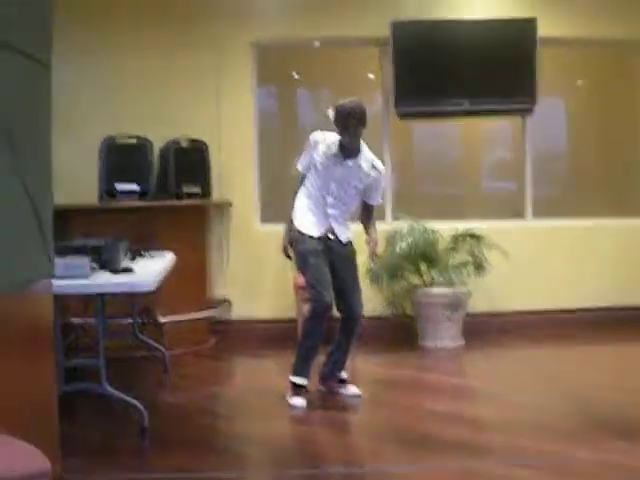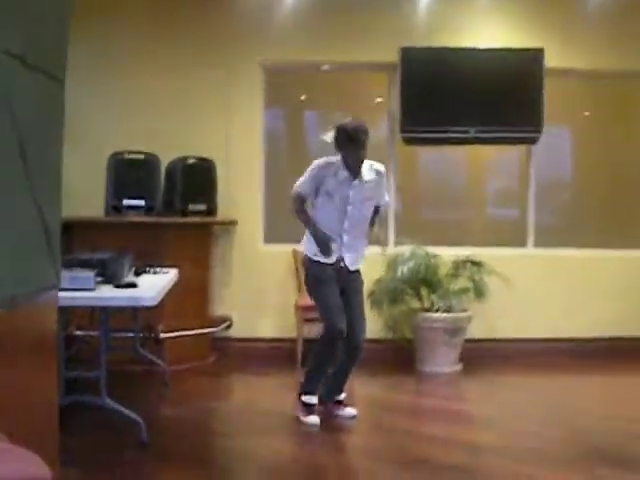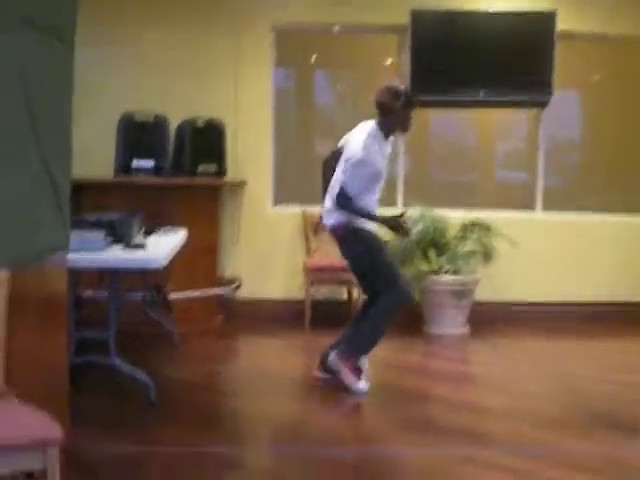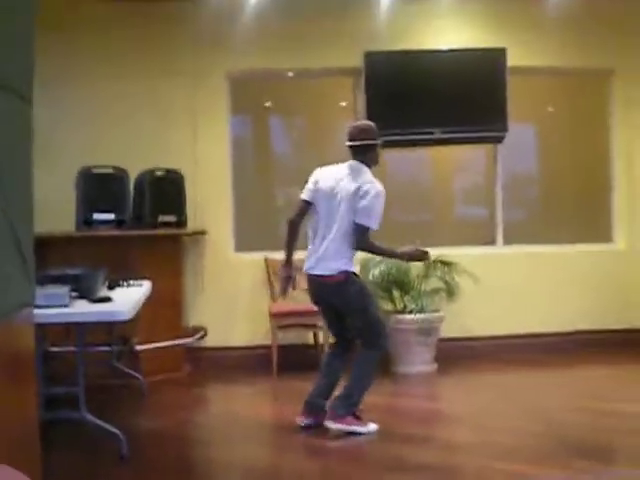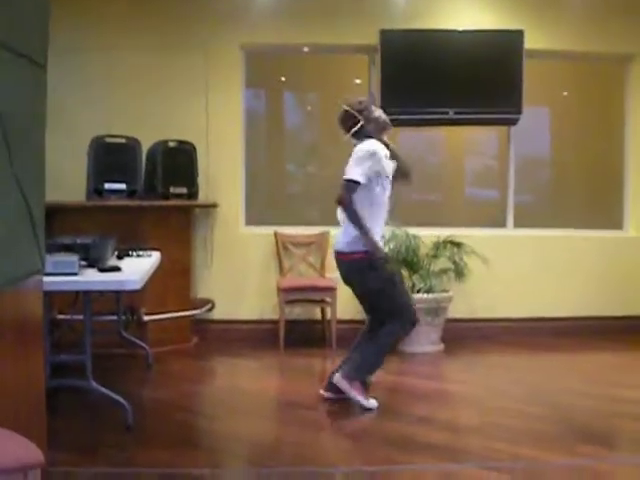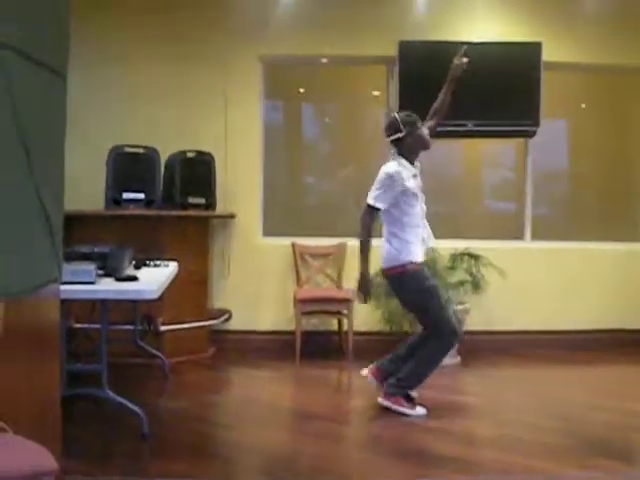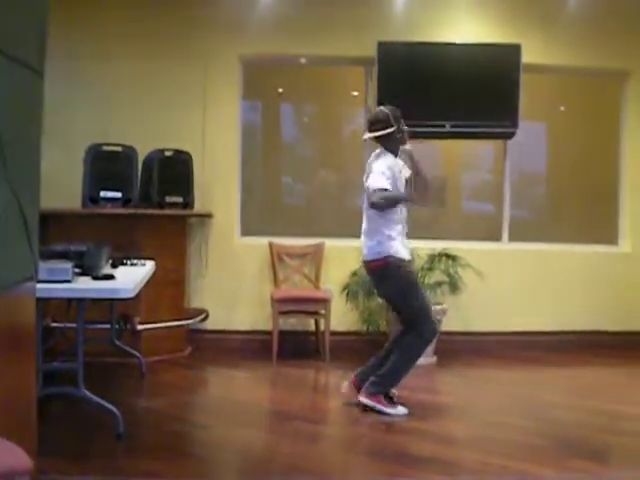
dt=0.7s
person 1, frame 1
left shoulder: (373, 169)
right shoulder: (317, 143)
left elbow: (367, 209)
right elbow: (302, 185)
left wrist: (371, 233)
right wrist: (289, 228)
left hip: (340, 239)
right hip: (308, 234)
left knee: (353, 312)
right knee: (323, 302)
left ankle: (332, 374)
right ankle: (298, 378)
person 1, frame 2
left shoulder: (377, 175)
right shoulder: (322, 169)
right elbow: (297, 202)
left wrist: (372, 219)
right wrist: (314, 230)
left hip: (351, 266)
right hip: (320, 262)
left knee: (355, 338)
right knee: (336, 328)
left ankle: (331, 396)
right ankle: (308, 396)
person 1, frame 3
left shoulder: (365, 128)
right shoulder: (371, 153)
left elbow: (331, 161)
right elbow: (344, 200)
left wrist: (327, 210)
right wrist: (384, 221)
left hip: (349, 226)
right hip: (350, 228)
left knee: (378, 294)
right knee: (398, 292)
left ankle: (332, 360)
right ankle: (347, 355)
person 1, frame 4
left shoulder: (322, 174)
right shoulder: (373, 189)
left elbow: (295, 220)
right elbow: (359, 242)
left wrist: (288, 264)
right wrist: (402, 254)
left hip: (314, 276)
right hip: (341, 277)
left knee: (345, 341)
right knee: (374, 342)
left ankle: (313, 409)
right ankle: (343, 412)
person 1, frame 5
left shoulder: (377, 152)
right shoulder: (368, 151)
left elbow: (404, 175)
right elbow: (345, 197)
left wrist: (387, 146)
right wrist: (370, 238)
left hip: (356, 253)
right hip: (362, 253)
left knee: (380, 319)
right knee: (404, 317)
left ankle: (337, 382)
right ankle: (353, 373)
person 1, frame 6
left shoulder: (411, 163)
right shoulder: (392, 172)
left elbow: (436, 118)
right elbow: (366, 218)
left wrist: (452, 79)
right wrist: (364, 269)
left hip: (408, 265)
right hip: (404, 267)
left knee: (435, 331)
right knee: (446, 334)
left ankle: (384, 370)
right ankle: (396, 392)
person 1, frame 7
left shoulder: (392, 161)
right shoulder: (383, 164)
left elbow: (417, 186)
right elbow: (376, 201)
left wrist: (410, 163)
left hip: (386, 258)
right hip: (386, 259)
left knee: (412, 327)
right knee: (424, 328)
left ankle: (365, 380)
right ankle: (376, 389)
